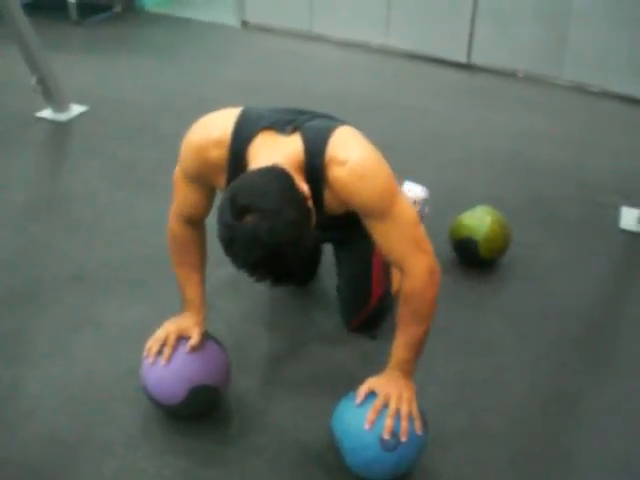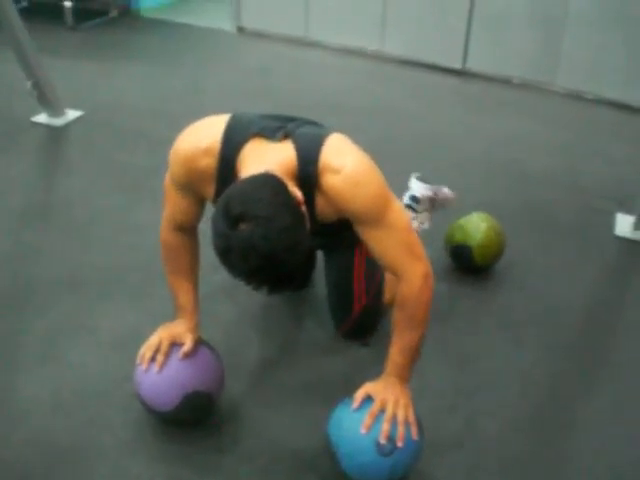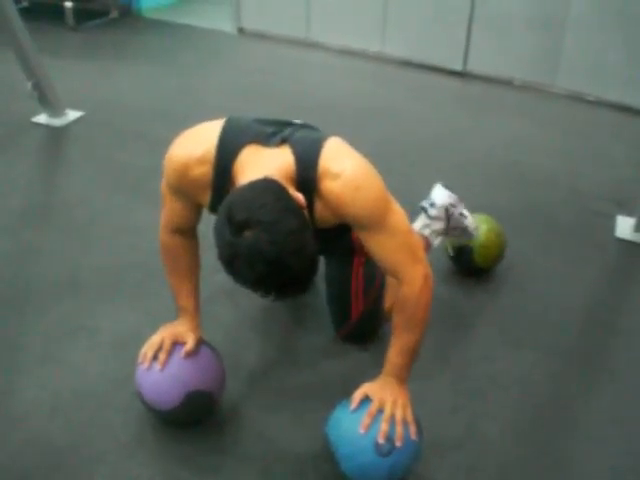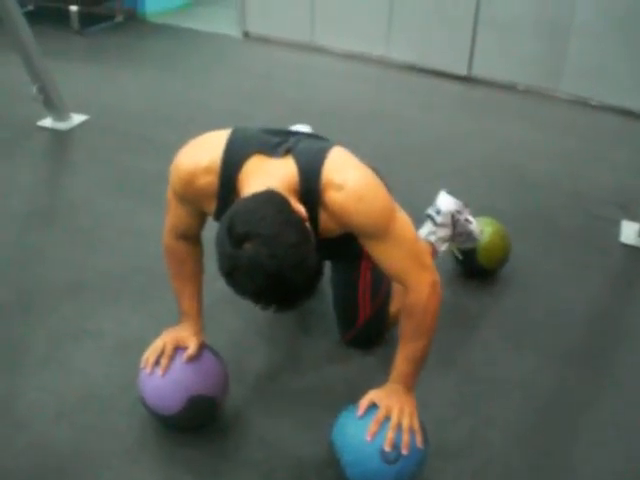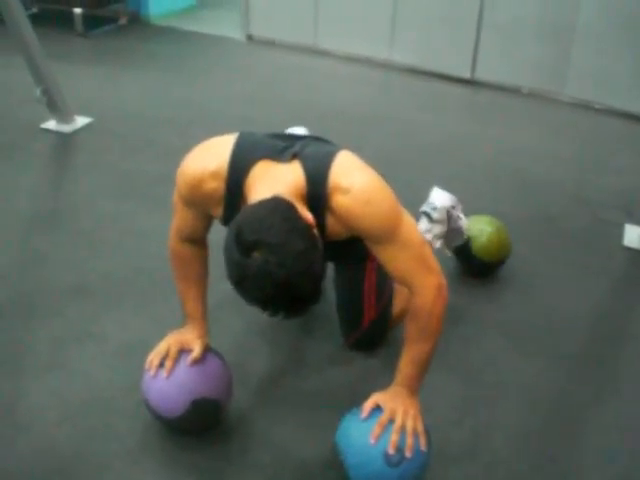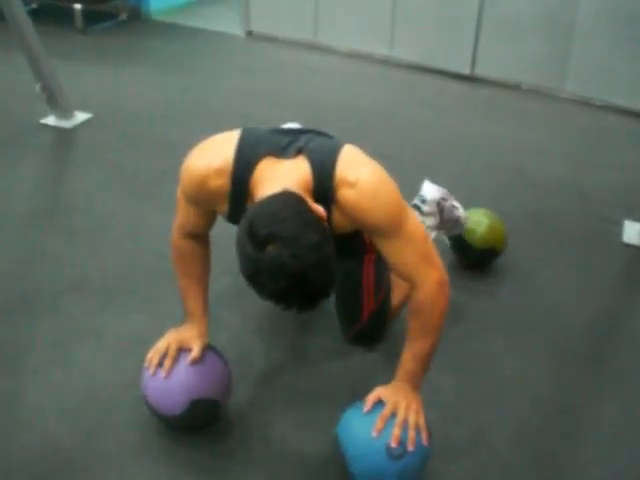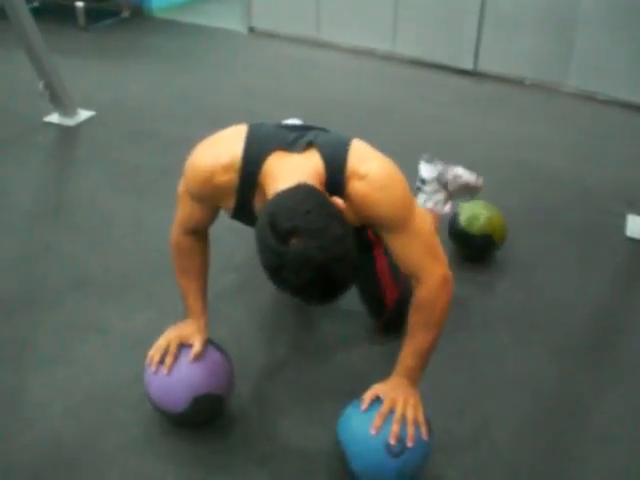
dt=0.2s
person 1, frame 1
left shoulder: (353, 171)
right shoulder: (207, 144)
left elbow: (422, 268)
right elbow: (184, 221)
left wrist: (399, 373)
right wrist: (193, 311)
left hip: (352, 214)
right hip: (302, 196)
left knee: (363, 318)
right knee: (297, 276)
left ankle: (405, 207)
person 1, frame 2
left shoulder: (345, 177)
right shoulder: (194, 153)
left elbow: (416, 274)
right elbow: (177, 229)
left wrist: (394, 379)
right wrist: (186, 317)
left hip: (342, 220)
right hip: (296, 205)
left knee: (356, 325)
right knee: (290, 283)
left ankle: (414, 208)
person 1, frame 3
left shoulder: (345, 182)
right shoulder: (189, 160)
left elbow: (415, 277)
right elbow: (176, 231)
left wrist: (392, 379)
right wrist: (187, 318)
left hip: (343, 225)
left knee: (356, 329)
right knee: (290, 283)
left ankle: (432, 221)
person 1, frame 4
left shoulder: (350, 192)
right shoulder: (195, 170)
left elbow: (424, 284)
right elbow: (181, 236)
left wrist: (400, 387)
right wrist: (190, 323)
left hip: (350, 227)
left knee: (362, 333)
left ankle: (439, 227)
person 1, frame 5
left shoulder: (358, 197)
right shoulder: (202, 175)
left elbow: (429, 287)
right elbow: (187, 239)
left wrist: (404, 390)
right wrist: (195, 325)
left hip: (352, 231)
left knee: (364, 336)
person 1, frame 6
left shoulder: (361, 190)
right shoulder: (207, 171)
left elbow: (432, 282)
right elbow: (189, 236)
left wrist: (405, 384)
right wrist: (195, 323)
left hip: (352, 222)
left knee: (364, 331)
left ankle: (426, 213)
person 1, frame 7
left shoulder: (371, 182)
right shoulder: (212, 167)
left elbow: (435, 278)
right elbow: (188, 232)
left wrist: (404, 380)
right wrist: (195, 319)
left hip: (353, 209)
left knee: (391, 316)
left ankle: (432, 192)
